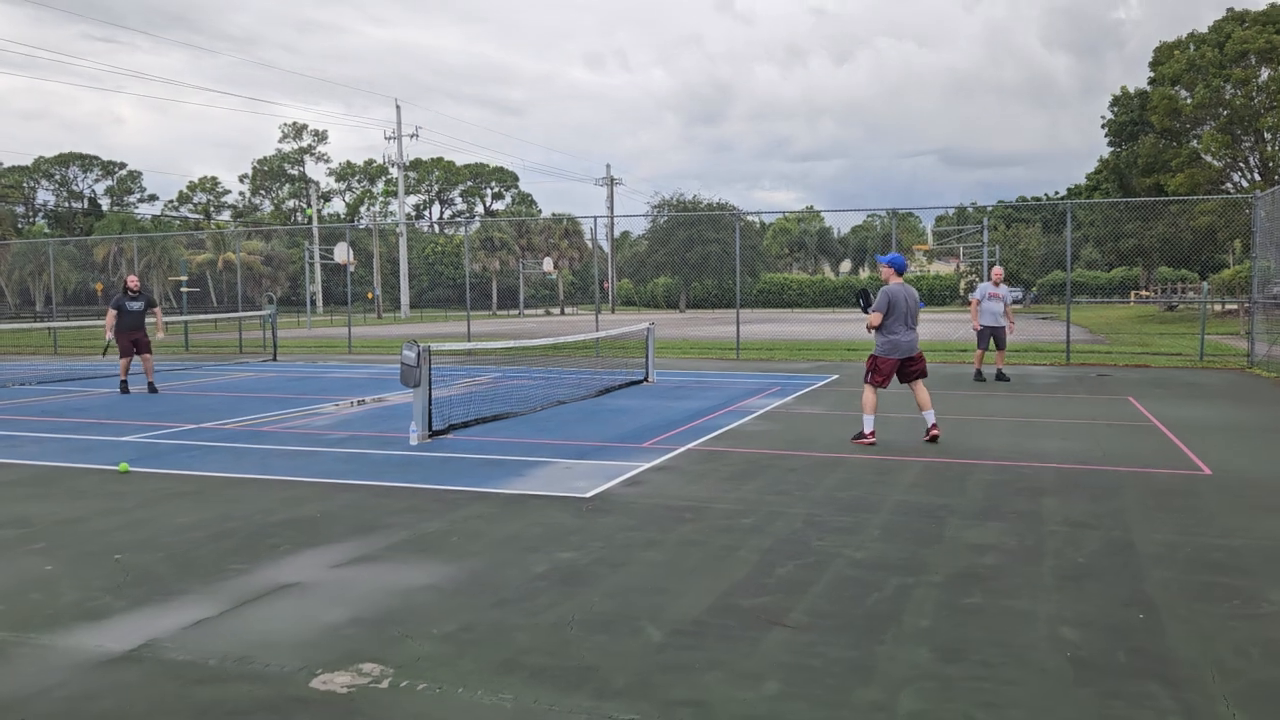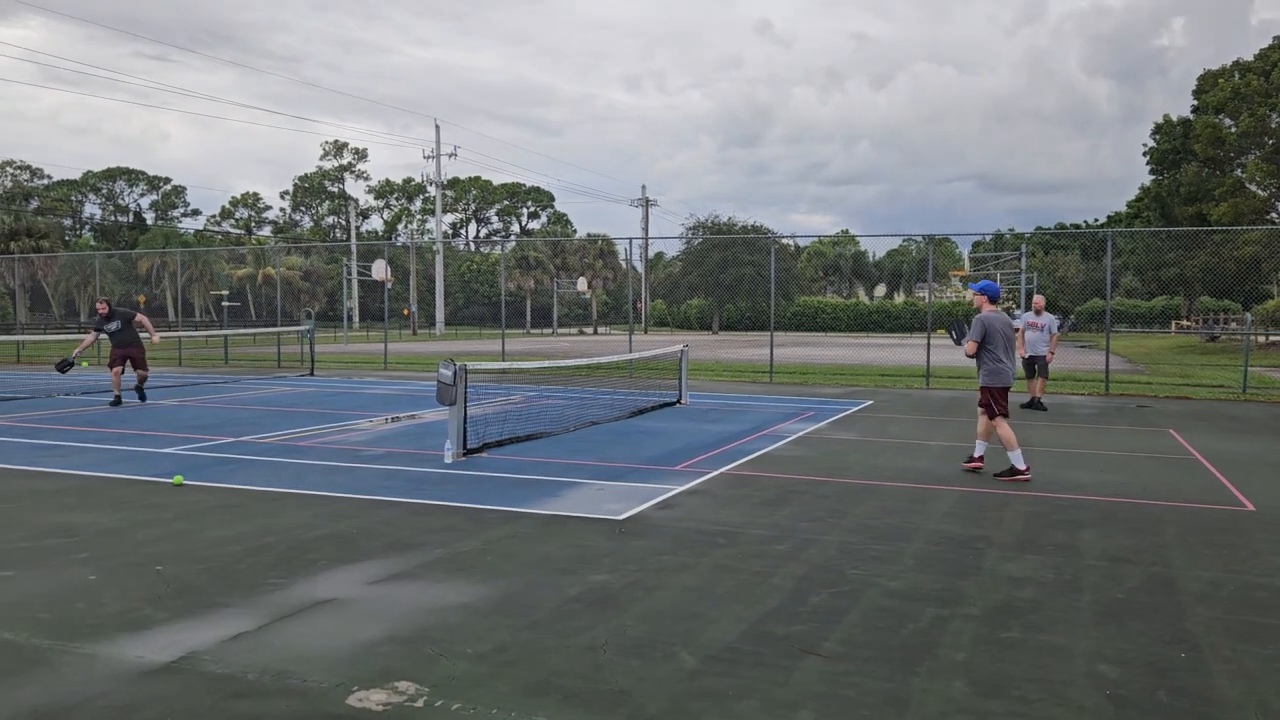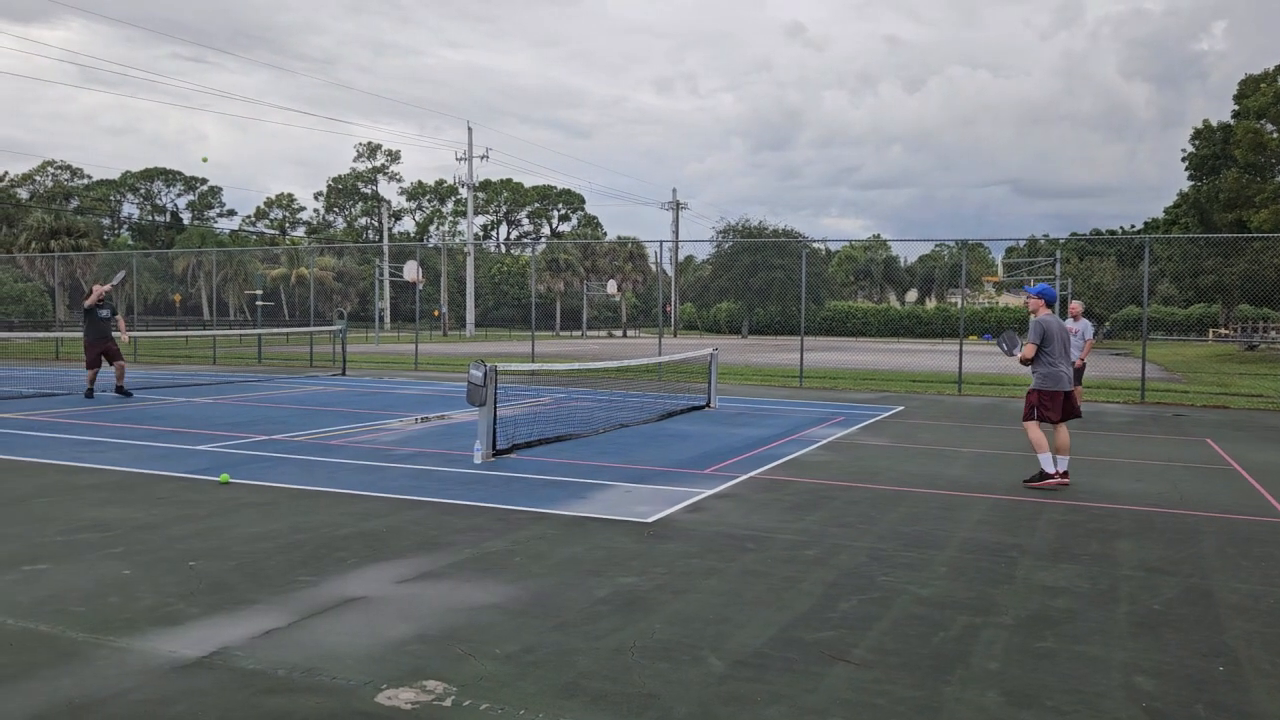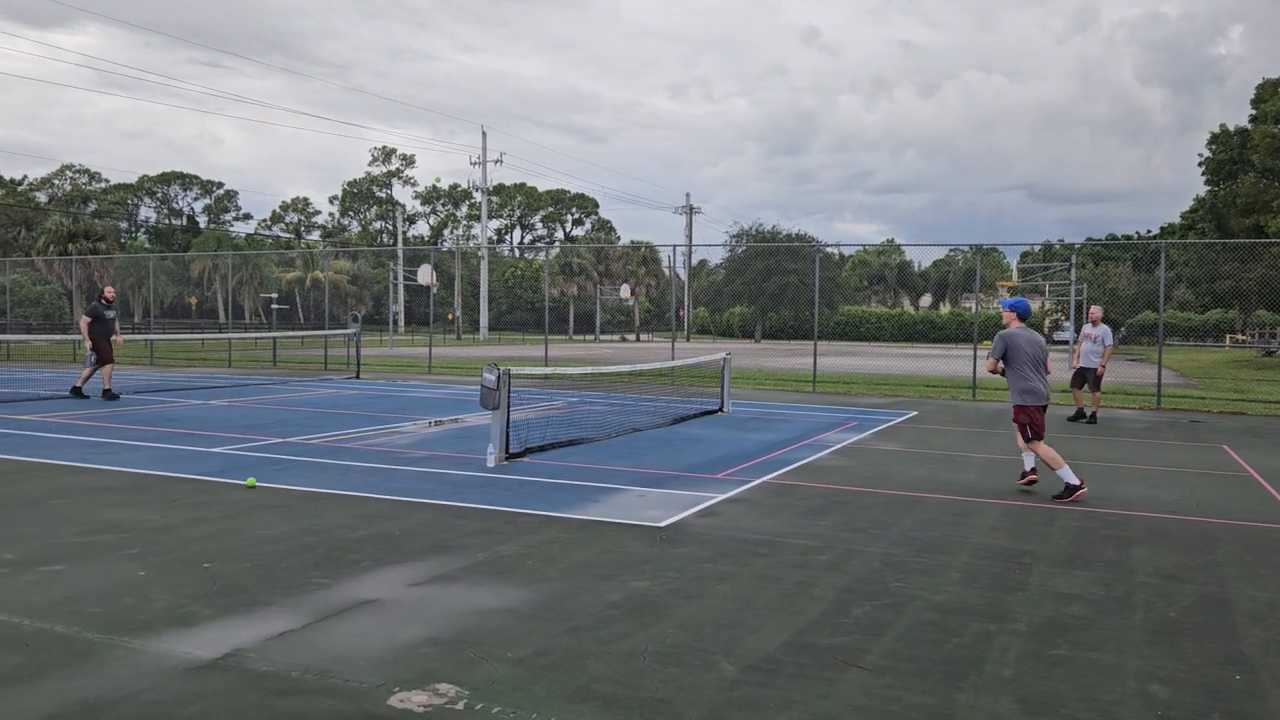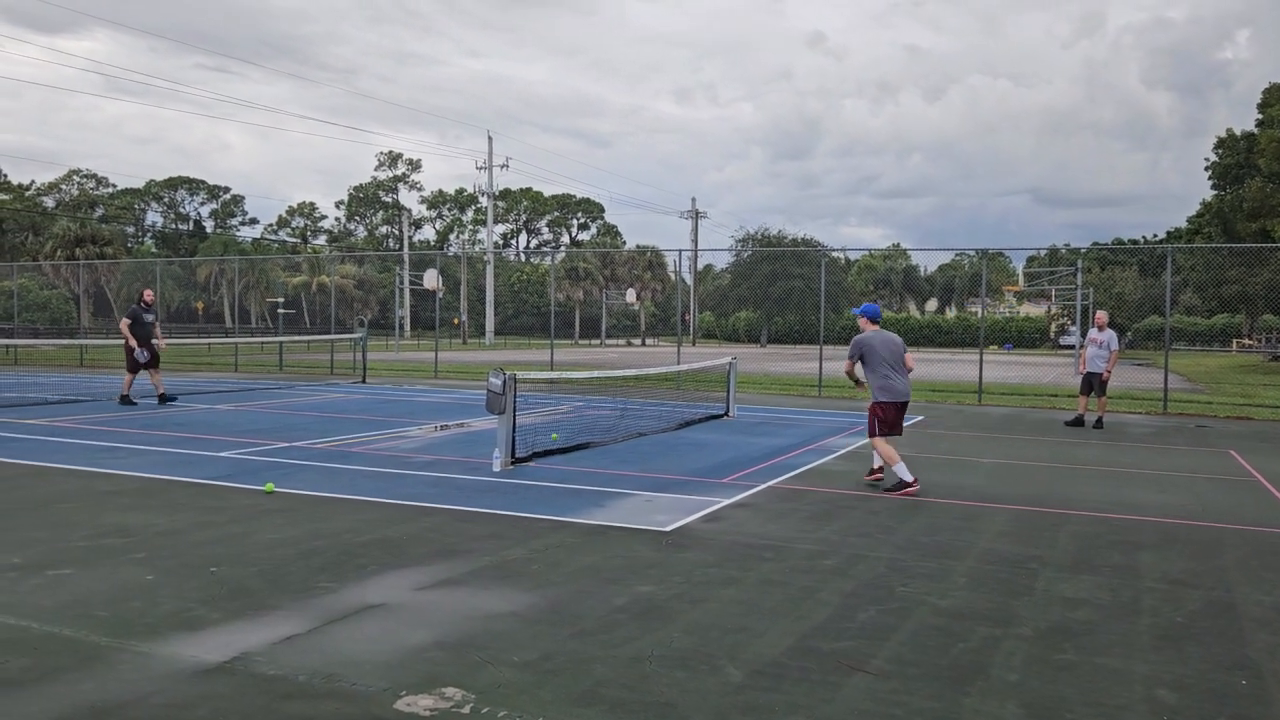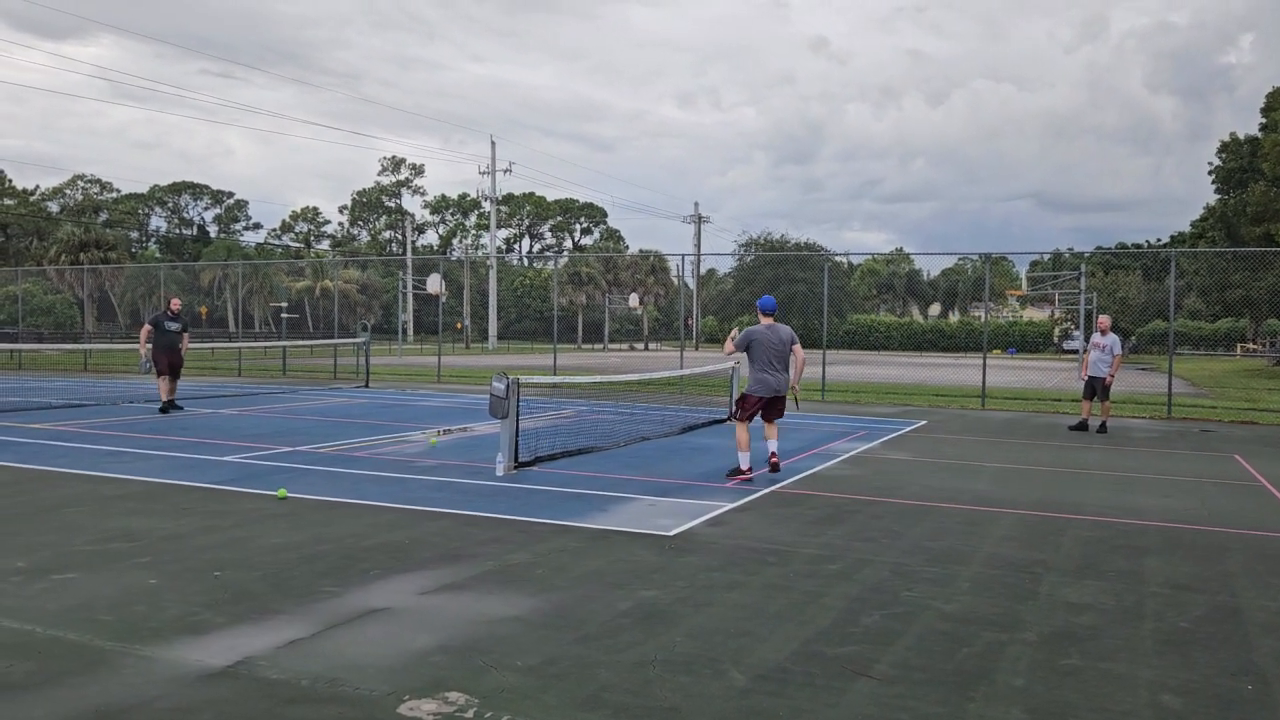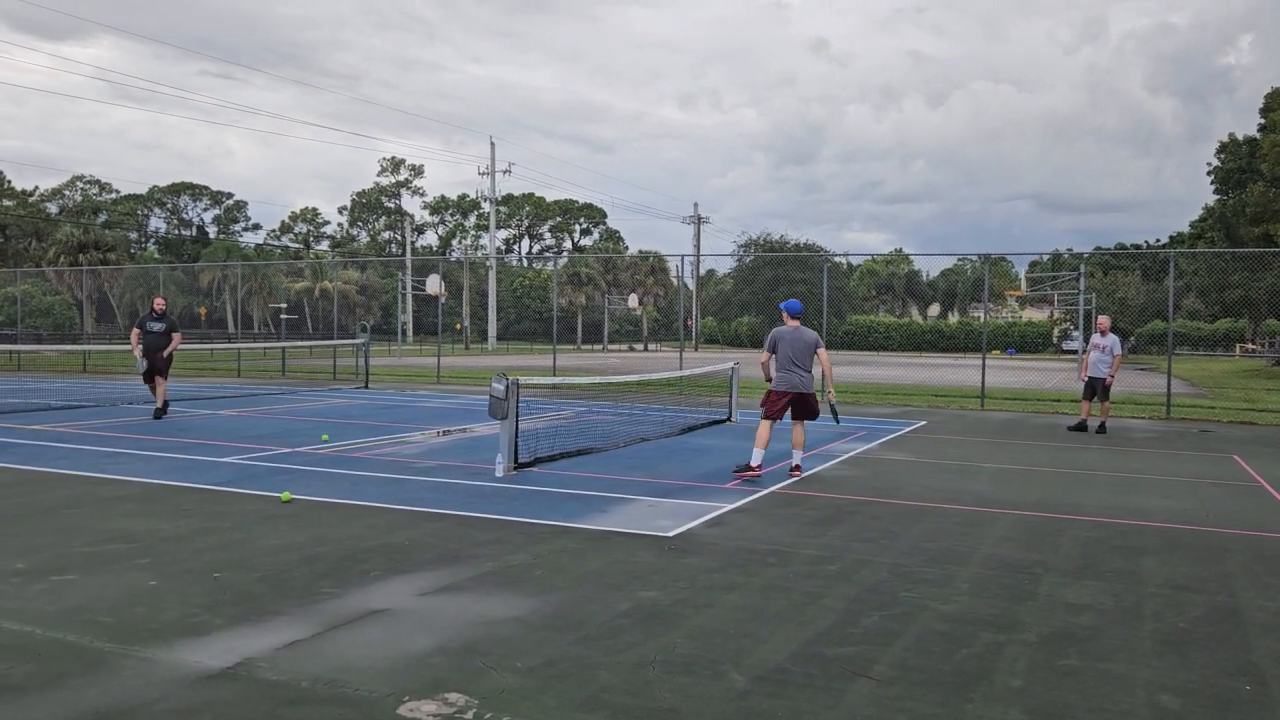
dt=0.7s
person 1, frame 1
left shoulder: (887, 291)
right shoulder: (913, 292)
left elbow: (875, 322)
left wrist: (868, 324)
left hip: (887, 349)
right hip: (910, 347)
left knee: (870, 387)
right knee: (917, 385)
left ankle: (868, 432)
right ankle: (932, 426)
person 1, frame 2
left shoulder: (981, 319)
right shoulder: (1006, 319)
left elbow: (970, 351)
left wrist: (966, 348)
left hip: (992, 378)
right hip: (1005, 375)
left knee: (998, 421)
right knee: (983, 412)
left ankle: (1020, 468)
right ankle: (978, 456)
person 1, frame 3
left shoulder: (1039, 322)
right shoulder: (1060, 323)
left elbow: (1028, 354)
left wrist: (1021, 358)
right wrist: (1028, 358)
left hip: (1046, 382)
right hip: (1065, 381)
left knee: (1031, 424)
right knee: (1059, 425)
left ankle: (1048, 471)
right ankle: (1062, 472)
person 1, frame 4
left shoulder: (1004, 336)
right shoulder: (1038, 338)
left elbow: (991, 367)
right elbow: (1048, 369)
left wrist: (1000, 369)
left hip: (1025, 397)
right hip: (1042, 395)
left knee: (1036, 443)
right knee: (1022, 432)
left ankle: (1074, 484)
right ankle: (1030, 470)
person 1, frame 5
left shoulder: (860, 340)
right shoulder: (896, 338)
left elbow: (848, 369)
right elbow: (910, 366)
left wrist: (857, 381)
left hip: (885, 395)
right hip: (903, 393)
left knee: (877, 439)
right knee: (881, 432)
left ankle: (909, 481)
right ankle: (878, 468)
person 1, frame 6
left shoulder: (751, 333)
right shoulder: (787, 331)
left elbow: (728, 351)
right elbow: (801, 357)
left wrist: (732, 338)
right wrist: (795, 382)
left hip: (757, 388)
right hip: (780, 388)
left knee: (741, 423)
right knee: (770, 423)
left ankle: (745, 468)
right ankle: (773, 454)
person 1, frame 7
left shoulder: (777, 333)
right shoulder: (813, 335)
left elbow: (764, 361)
right elbow: (825, 361)
left wrist: (769, 379)
right wrist: (829, 388)
left hip: (782, 386)
right hip: (805, 388)
left knee: (766, 423)
right knee: (798, 423)
left ankle: (754, 465)
right ankle: (797, 465)
